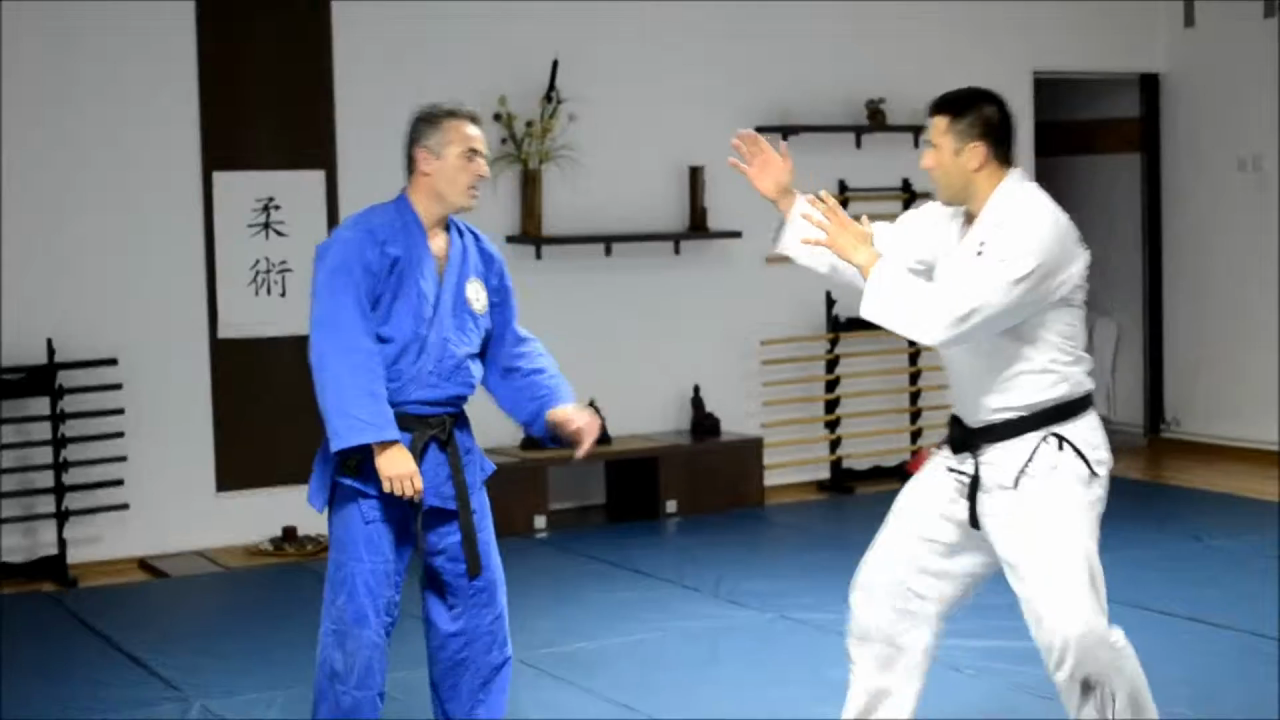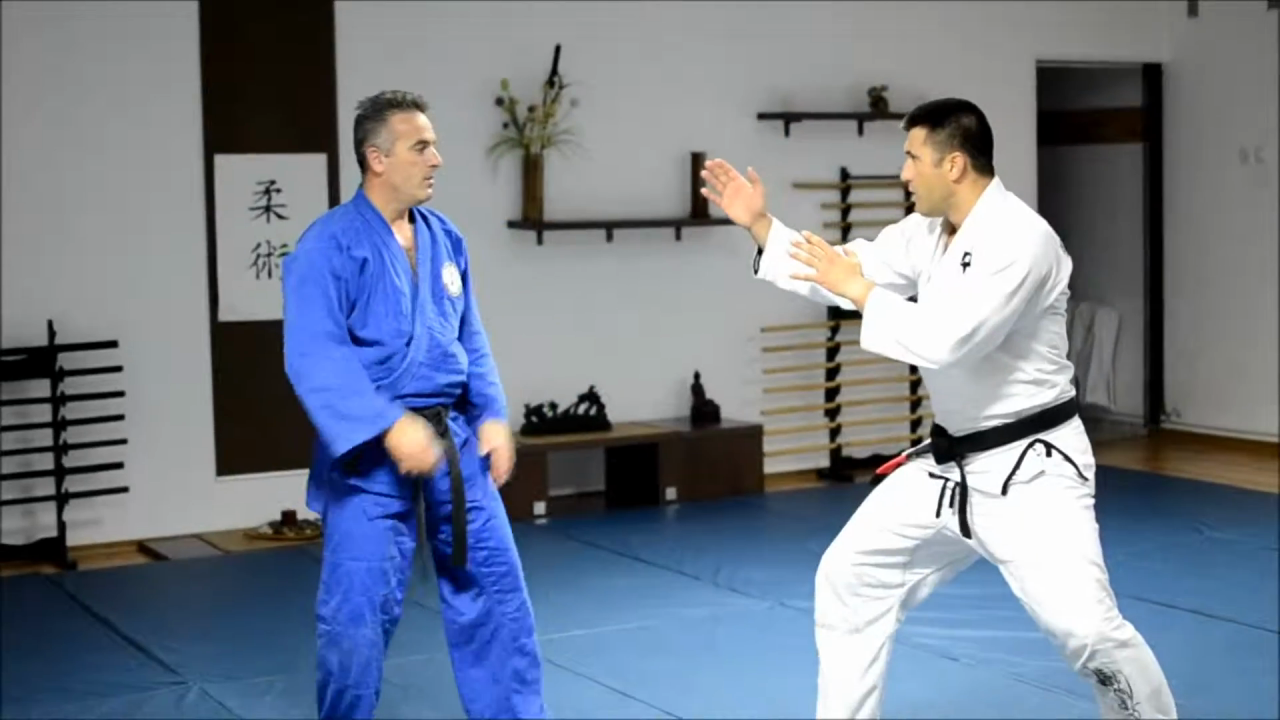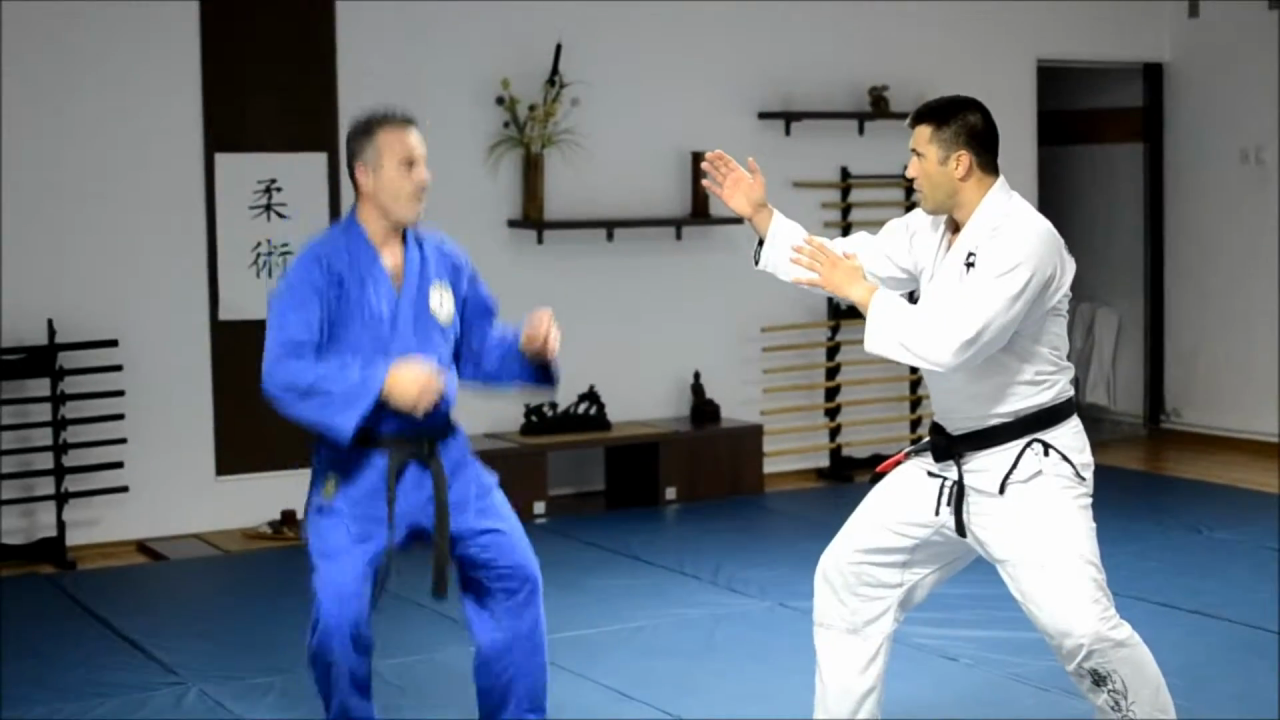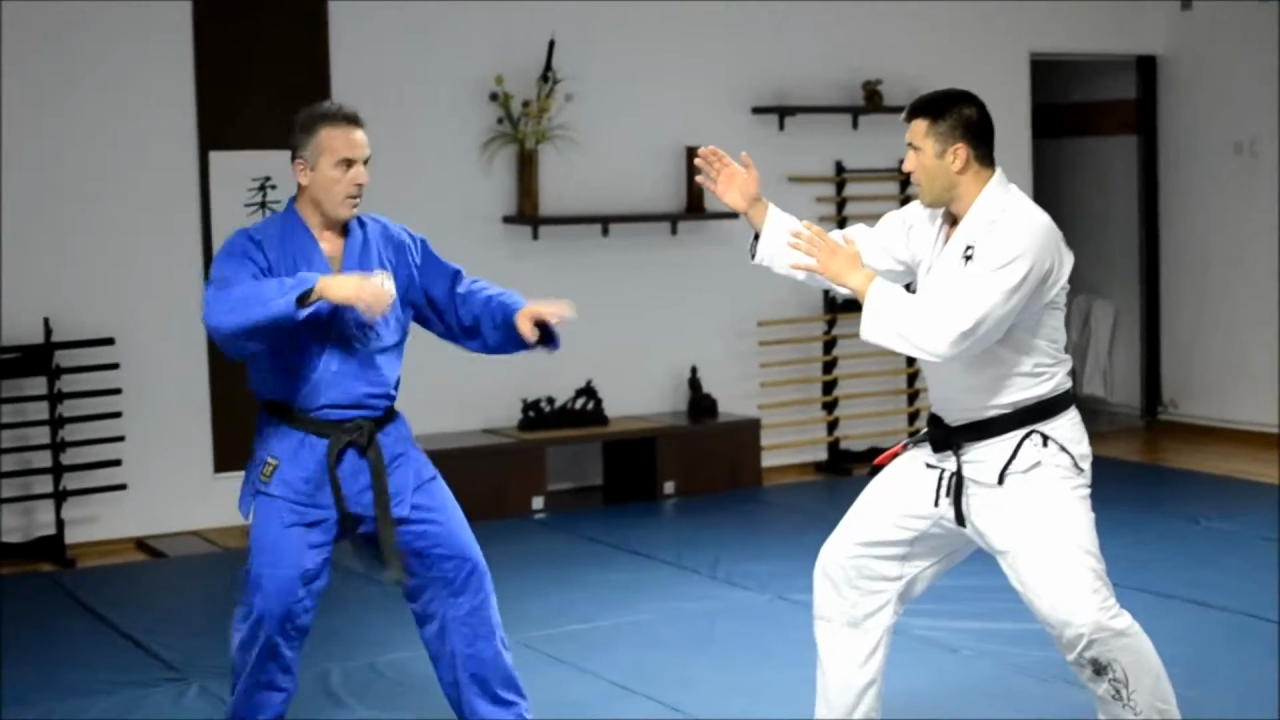
dt=0.5s
person 1, frame 1
left shoulder: (1036, 229)
right shoulder: (950, 218)
left elbow: (944, 318)
right elbow: (858, 255)
left wrist: (870, 259)
right wrist: (786, 199)
left hip: (1044, 458)
right hip: (969, 457)
left knee: (1071, 631)
right knee: (886, 591)
person 1, frame 2
left shoulder: (1020, 239)
right shoulder: (926, 232)
left elbow: (946, 340)
right elbow: (837, 273)
left wrist: (859, 289)
right wrist: (760, 225)
left hip: (1031, 467)
right hip: (950, 463)
left knee: (1087, 626)
right knee: (849, 577)
person 1, frame 3
left shoulder: (1023, 239)
right shoulder: (929, 228)
left elbow: (951, 343)
right elbow: (842, 262)
left wrist: (861, 293)
right wrist: (761, 215)
left hip: (1028, 465)
right hip: (947, 460)
left knee: (1082, 627)
right knee: (848, 577)
person 1, frame 4
left shoulder: (1023, 230)
right shoulder: (926, 220)
left elbow: (946, 333)
right elbow: (839, 253)
left wrist: (859, 280)
right wrist: (754, 209)
left hip: (1026, 456)
right hip: (945, 452)
left knee: (1082, 615)
right knee: (848, 571)
person 2, frame 1
left shoulder: (479, 255)
right shoulder: (361, 243)
left elbow: (512, 348)
right elbow: (339, 352)
left wrist: (557, 405)
right wrist: (381, 444)
left hip: (450, 449)
right hip: (375, 454)
left knee: (472, 595)
right knee: (360, 614)
person 2, frame 2
left shoulder: (444, 237)
right shoulder: (330, 245)
right elbow: (314, 357)
left wrist: (490, 415)
right wrist: (390, 426)
left hip: (449, 440)
right hip: (372, 452)
left knee: (494, 583)
right knee: (359, 611)
person 2, frame 3
left shoulder: (443, 259)
right shoulder: (321, 265)
left elbow: (477, 348)
right elbow: (284, 371)
left wrist: (525, 346)
right wrist: (381, 384)
left hip: (442, 461)
right hip: (359, 471)
left knee: (514, 582)
right knee: (339, 621)
person 2, frame 4
left shoulder: (391, 244)
right shoulder: (257, 246)
left elbow: (458, 301)
right elbow: (224, 315)
left wrist: (519, 313)
right wrist: (318, 290)
left hip: (383, 449)
right hip: (298, 456)
left knee: (456, 570)
right knee: (275, 606)
